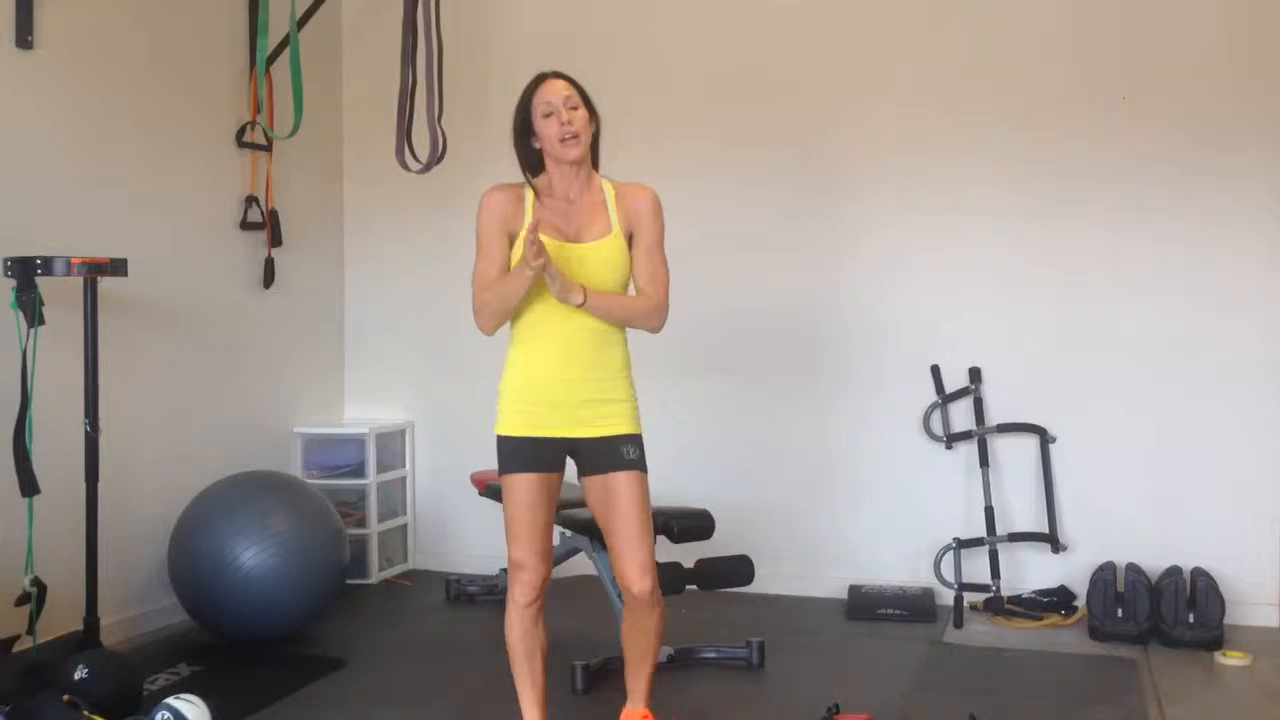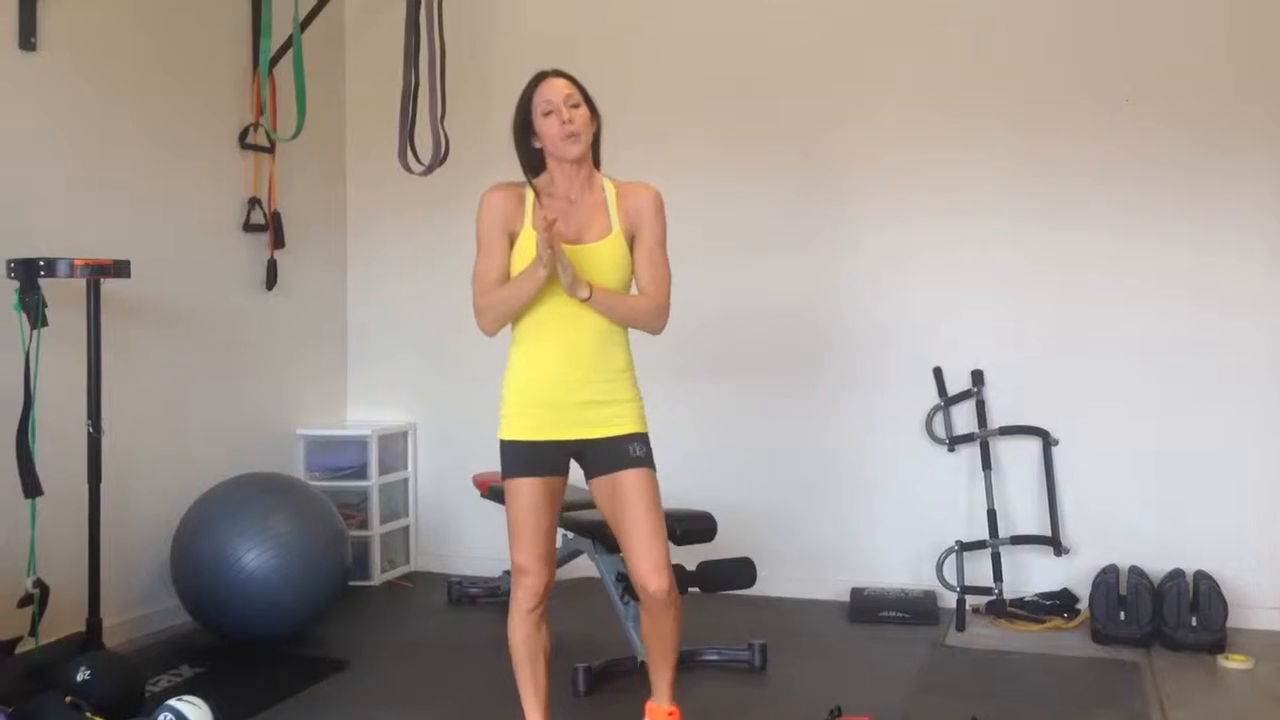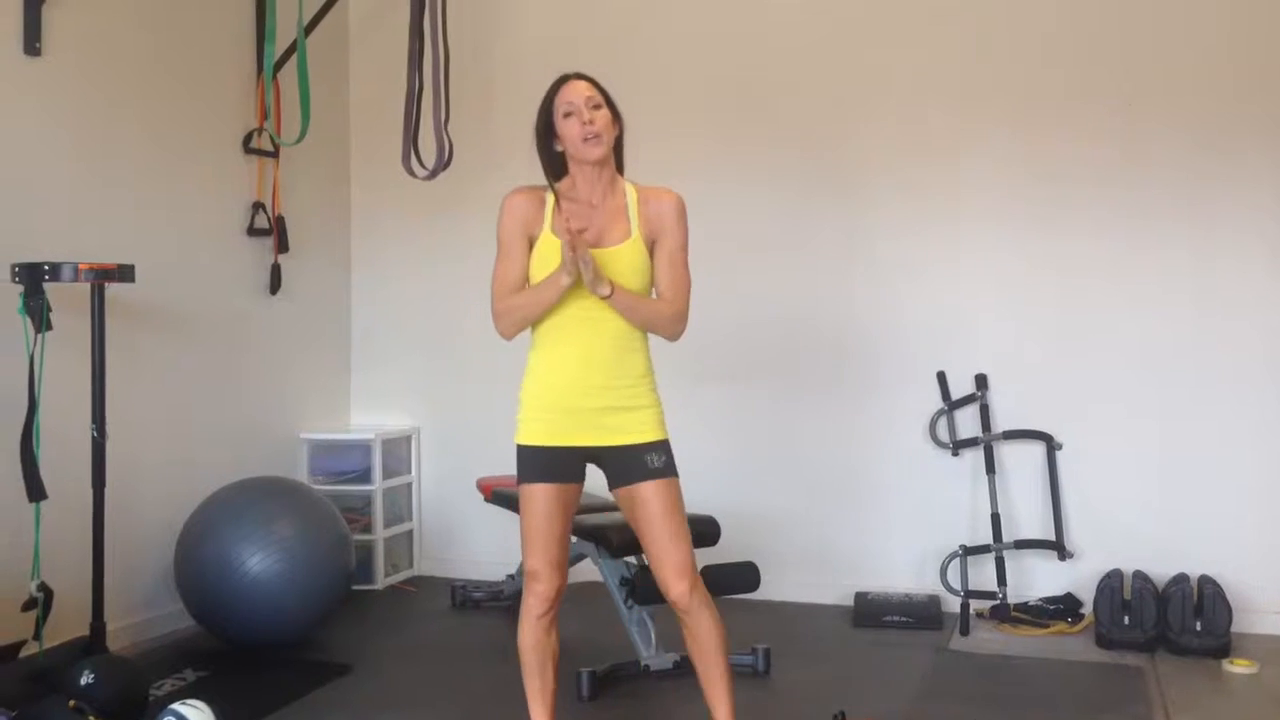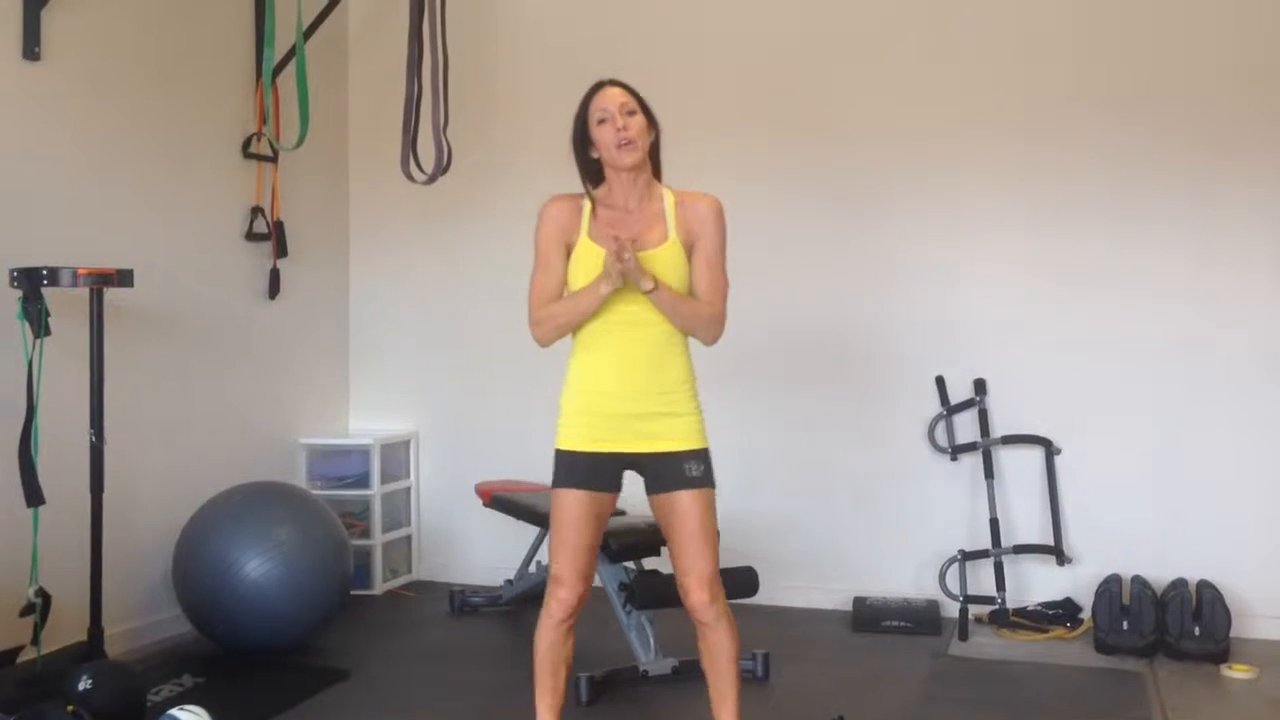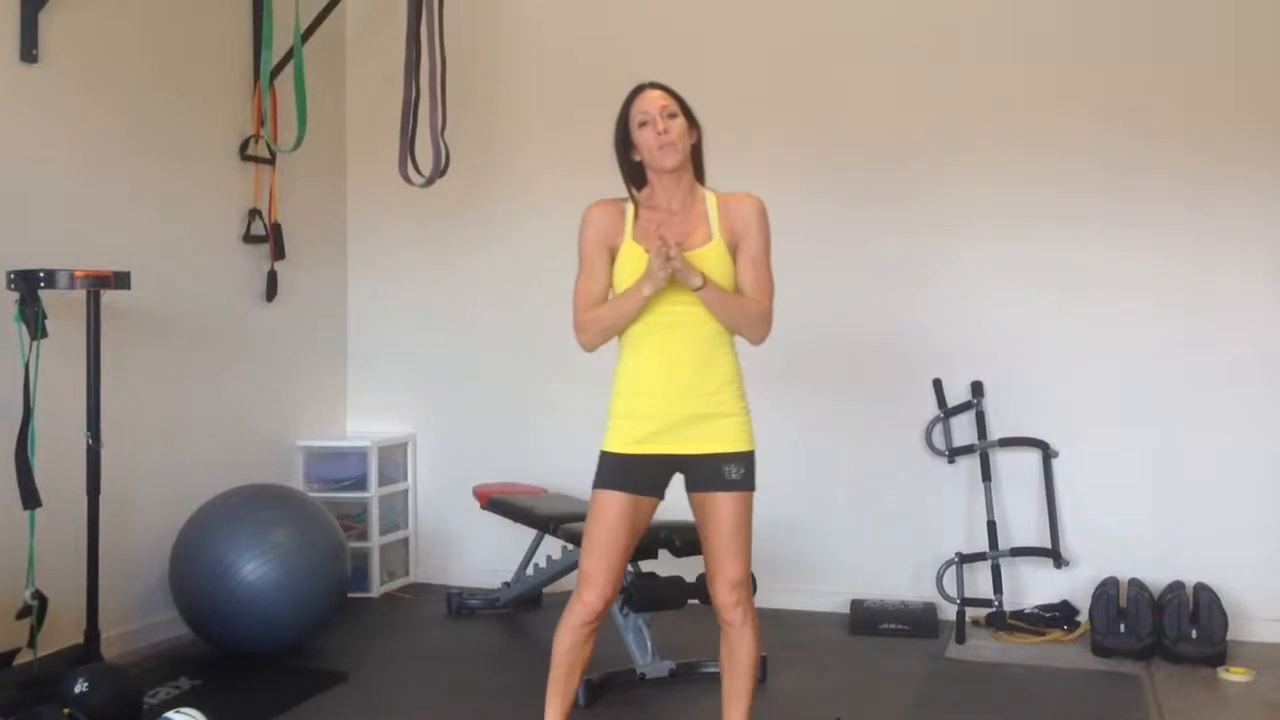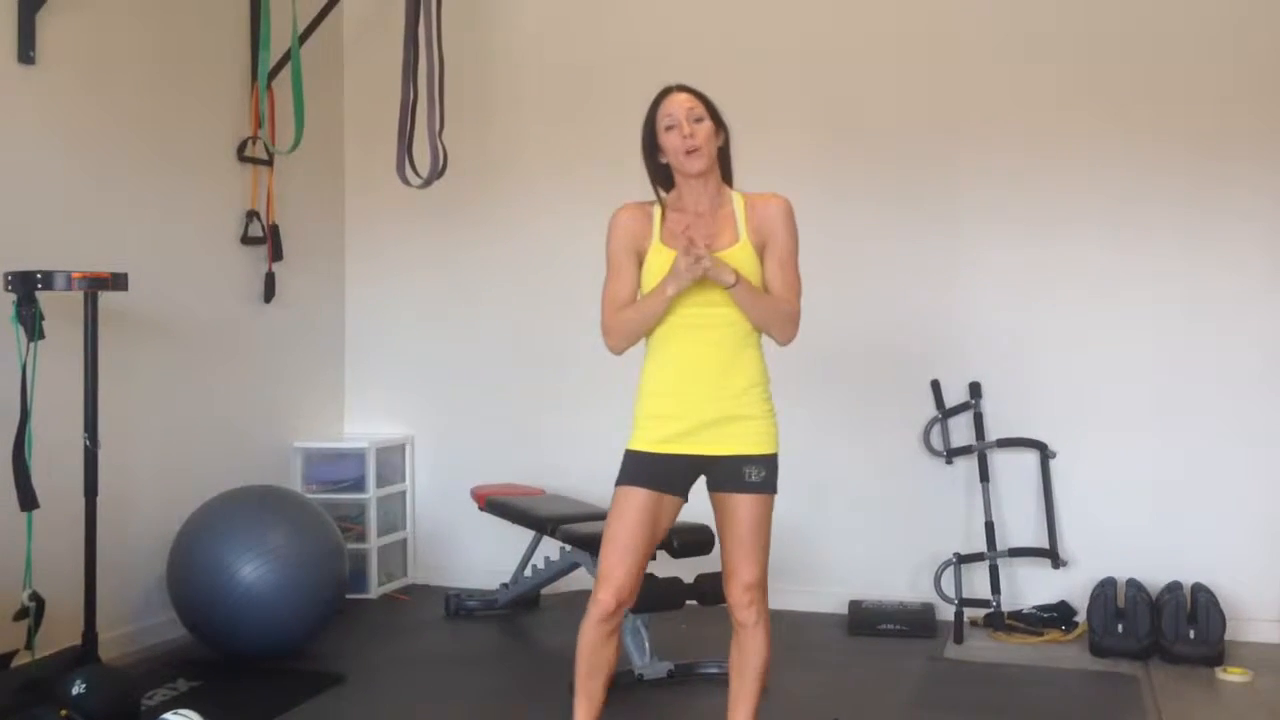
dt=0.2s
person 1, frame 1
left shoulder: (635, 202)
right shoulder: (505, 204)
left elbow: (654, 311)
right elbow: (487, 316)
left wrist: (573, 290)
right wrist: (528, 269)
left hip: (609, 413)
right hip: (530, 412)
left knee: (640, 583)
right knee: (527, 578)
person 1, frame 2
left shoulder: (638, 201)
right shoulder: (504, 204)
left elbow: (656, 312)
right elbow: (487, 316)
left wrist: (579, 283)
right wrist: (540, 269)
left hip: (613, 413)
right hip: (532, 414)
left knee: (657, 582)
right knee: (531, 584)
person 1, frame 3
left shoulder: (660, 207)
right shoulder: (525, 207)
left elbow: (673, 319)
right elbow: (506, 319)
left wrist: (600, 282)
right wrist: (564, 274)
left hip: (633, 419)
right hip: (550, 420)
left knee: (683, 587)
right knee: (542, 589)
person 1, frame 4
left shoulder: (697, 211)
right shoulder: (562, 215)
left elbow: (711, 323)
right elbow: (542, 326)
left wrist: (645, 280)
right wrist: (606, 282)
left hip: (673, 425)
right hip: (589, 427)
left knee: (704, 596)
right knee: (564, 594)
person 1, frame 5
left shoulder: (739, 211)
right shoulder: (606, 219)
left elbow: (757, 323)
right elbow: (587, 331)
left wrist: (692, 275)
right wrist: (650, 281)
left hip: (718, 427)
right hip: (636, 429)
left knee: (733, 597)
right knee: (592, 597)
person 1, frame 6
left shoulder: (768, 213)
right shoulder: (634, 223)
left elbow: (786, 325)
right elbow: (615, 335)
left wrist: (724, 272)
right wrist: (676, 281)
left hip: (742, 429)
right hip: (661, 430)
left knee: (746, 599)
right knee: (609, 596)
